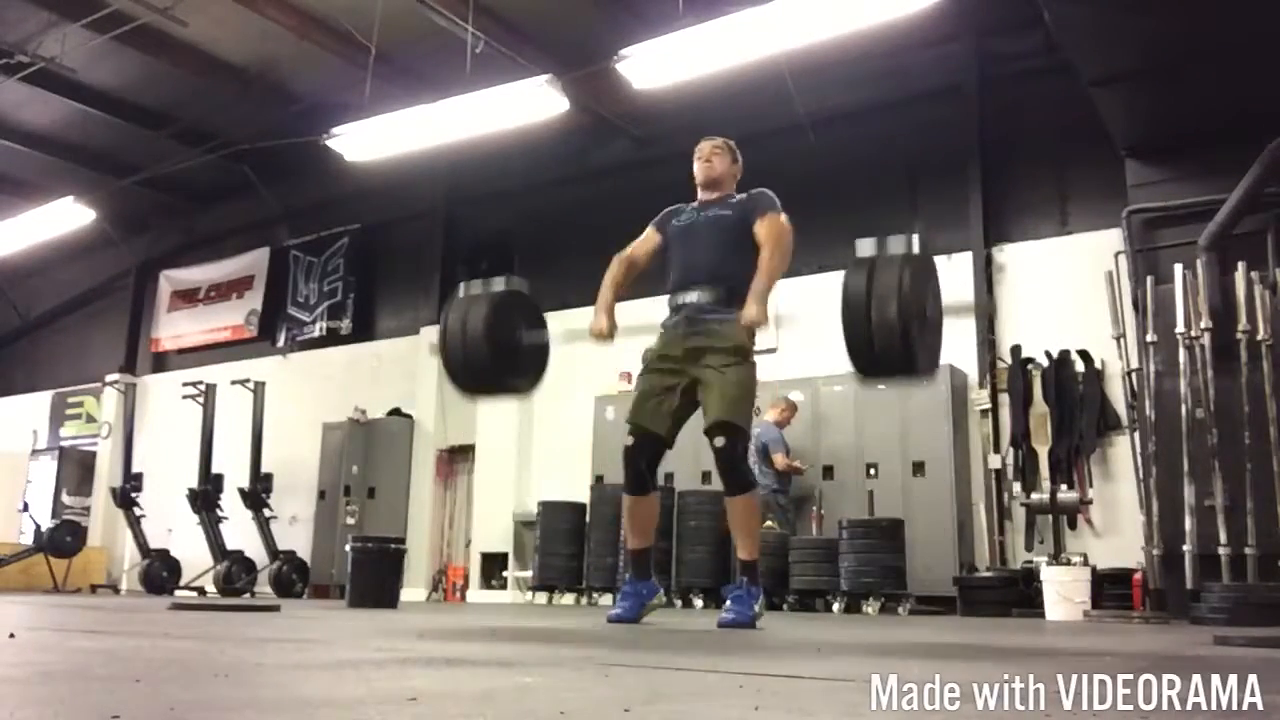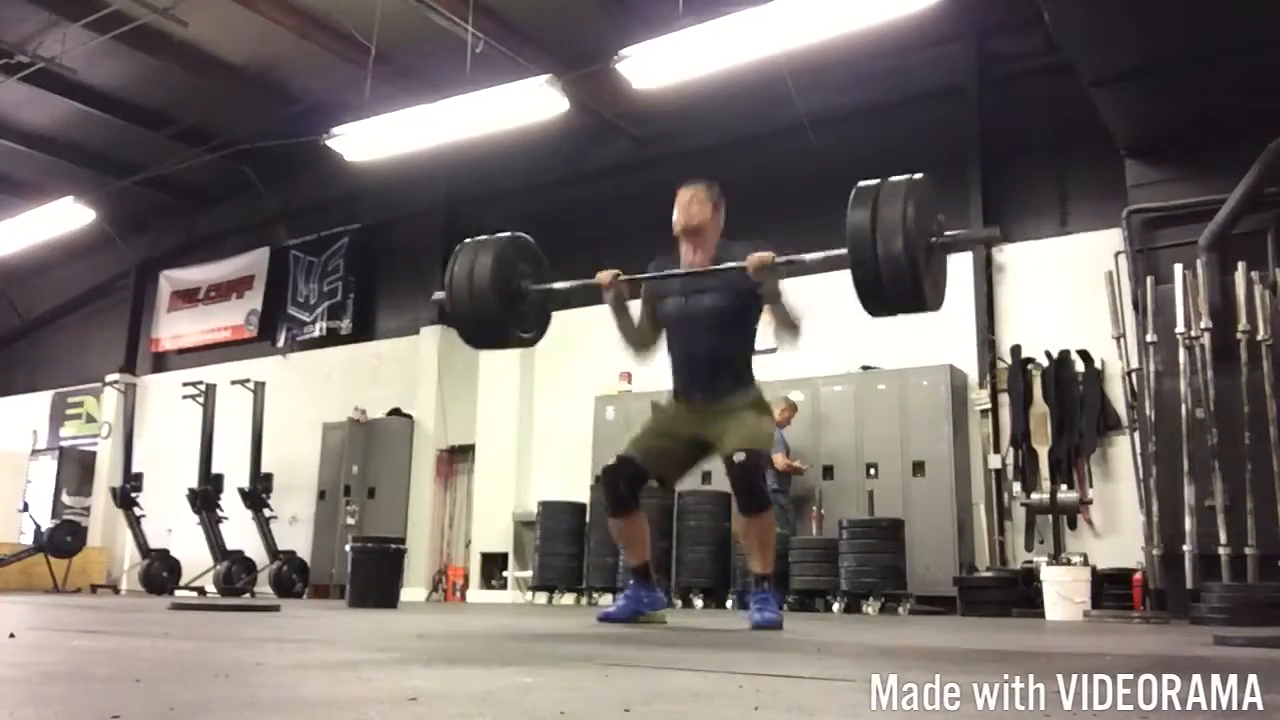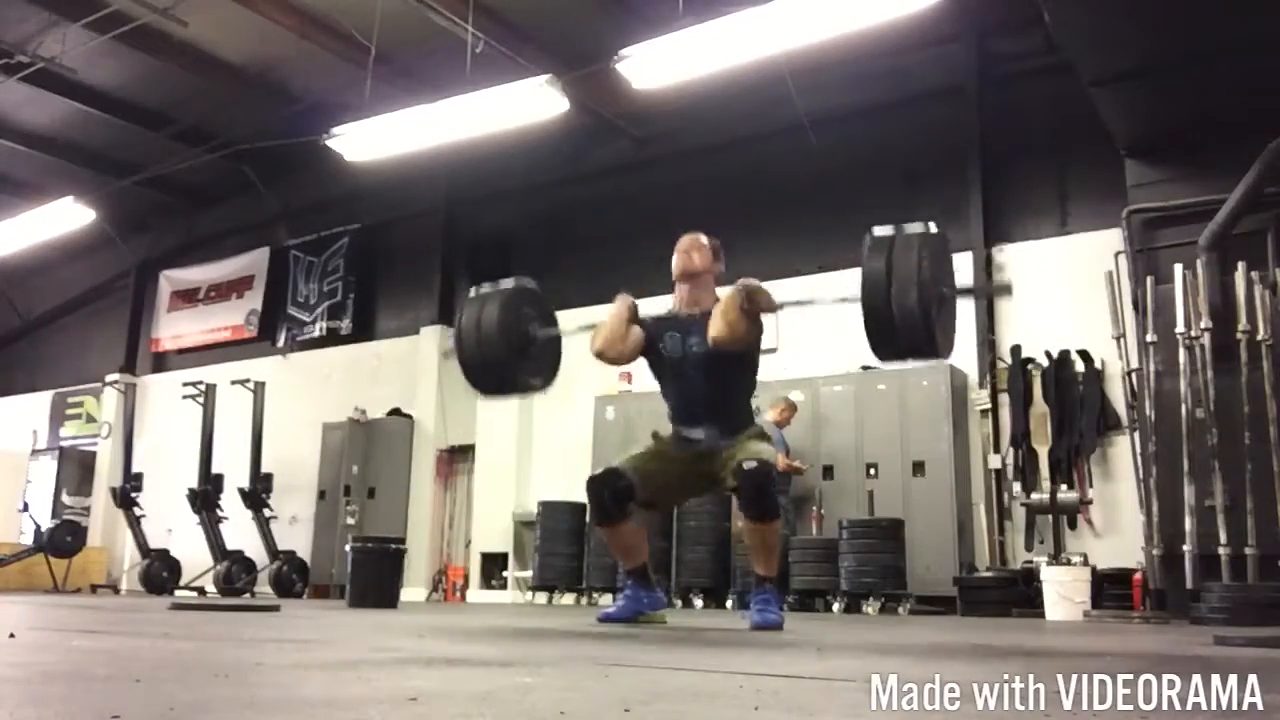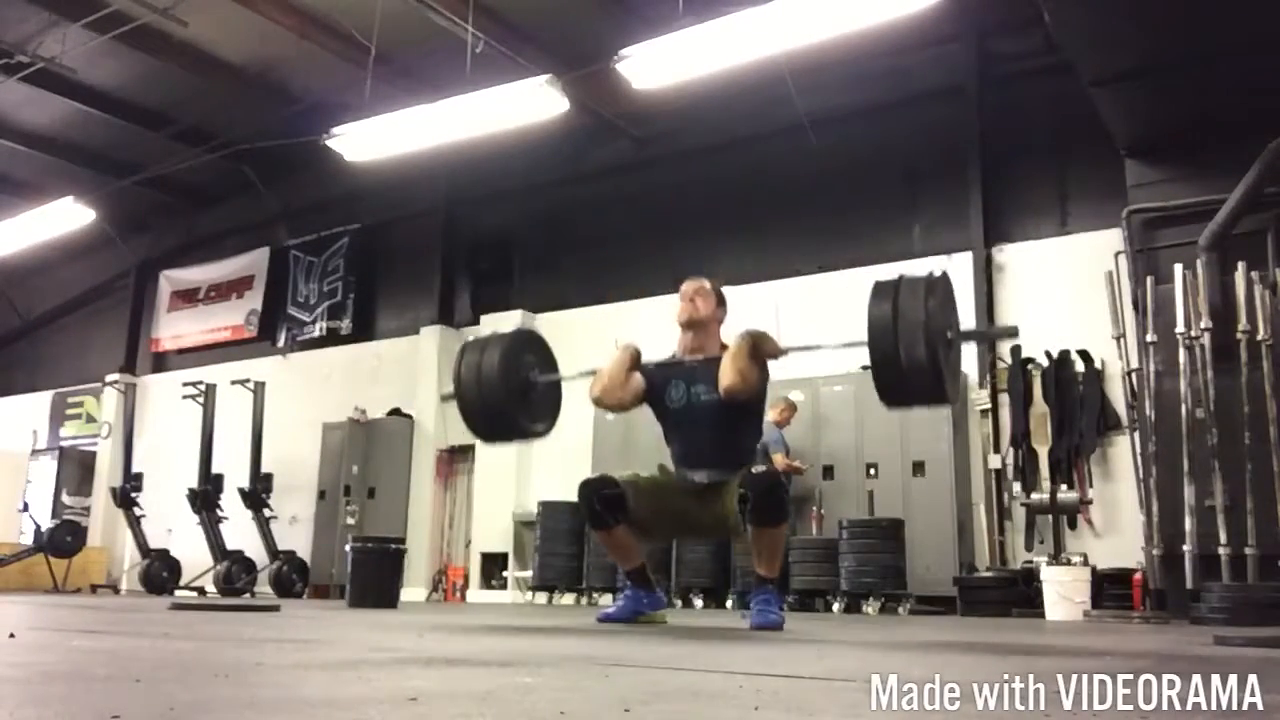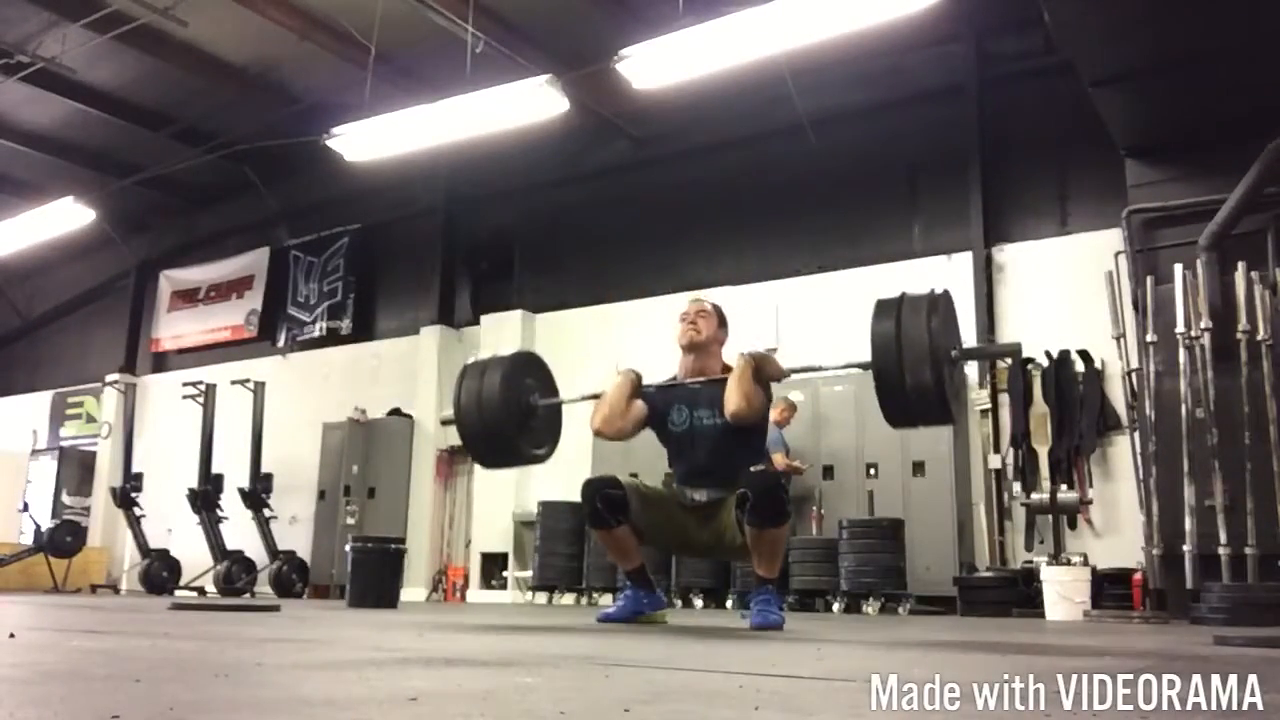
dt=0.2s
person 1, frame 1
left shoulder: (754, 202)
right shoulder: (674, 216)
left elbow: (778, 240)
right elbow: (627, 258)
left wrist: (756, 300)
right wrist: (604, 308)
left hip: (724, 339)
right hip: (672, 340)
left knee: (728, 451)
right knee: (638, 455)
left ankle: (747, 587)
right ankle: (640, 582)
person 1, frame 2
left shoulder: (740, 265)
right shoulder: (661, 281)
left elbow: (791, 331)
right elbow: (642, 344)
left wrist: (763, 277)
right wrist: (614, 297)
left hip: (736, 405)
right hip: (683, 407)
left knee: (746, 469)
right knee: (618, 475)
left ankle: (764, 592)
right ankle: (643, 590)
person 1, frame 3
left shoulder: (735, 313)
right shoulder: (655, 327)
left elbow: (720, 335)
right elbow: (605, 349)
left wrist: (740, 295)
right wrist: (624, 309)
left hip: (735, 441)
right hip: (682, 446)
left knee: (755, 476)
right knee: (604, 487)
left ankle: (765, 592)
right ankle: (643, 590)
person 1, frame 4
left shoulder: (742, 361)
right shoulder: (659, 374)
left elbow: (732, 385)
right elbow: (604, 395)
left wrist: (745, 342)
right wrist: (626, 355)
left hip: (732, 488)
right hip: (683, 493)
left knee: (765, 483)
right knee: (595, 492)
left ankle: (766, 594)
right ankle: (643, 593)
person 1, frame 5
left shoulder: (745, 385)
right shoulder: (660, 396)
left elbow: (739, 410)
right elbow: (606, 426)
left wrist: (747, 364)
right wrist: (627, 380)
left hip: (737, 514)
right hip: (681, 513)
left knee: (763, 483)
right knee: (598, 492)
left ankle: (765, 594)
right ankle: (643, 593)
